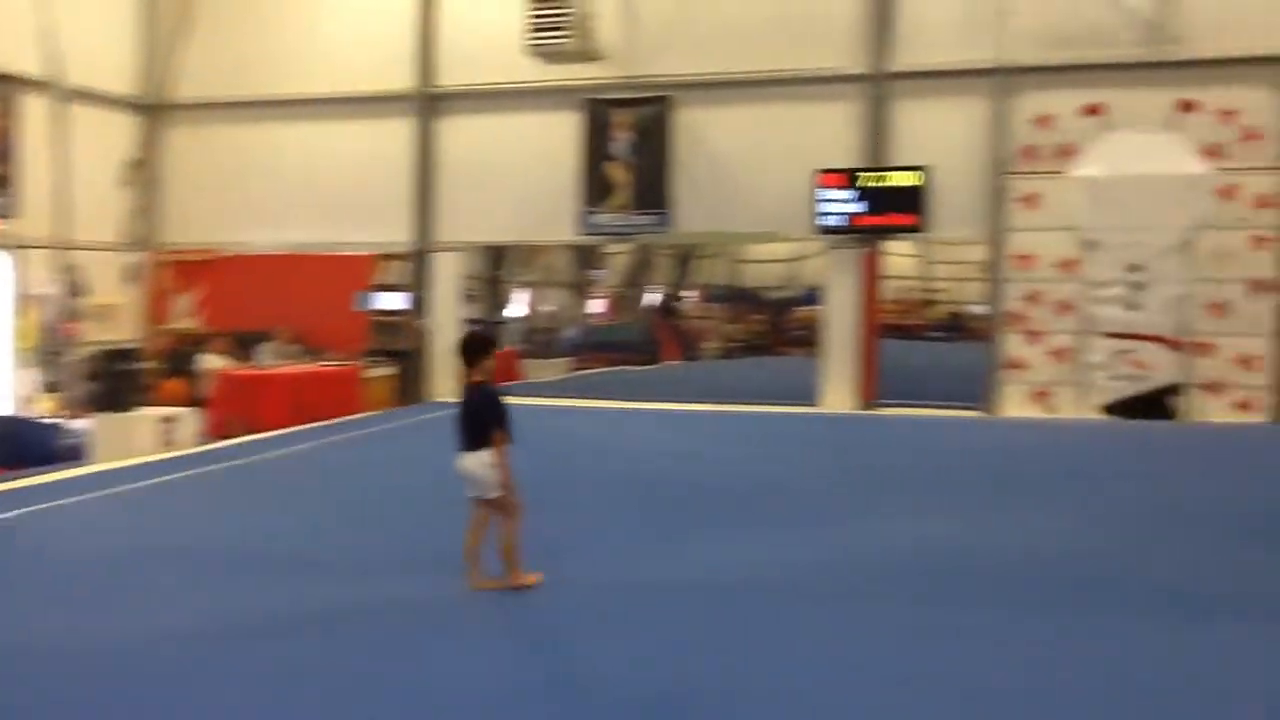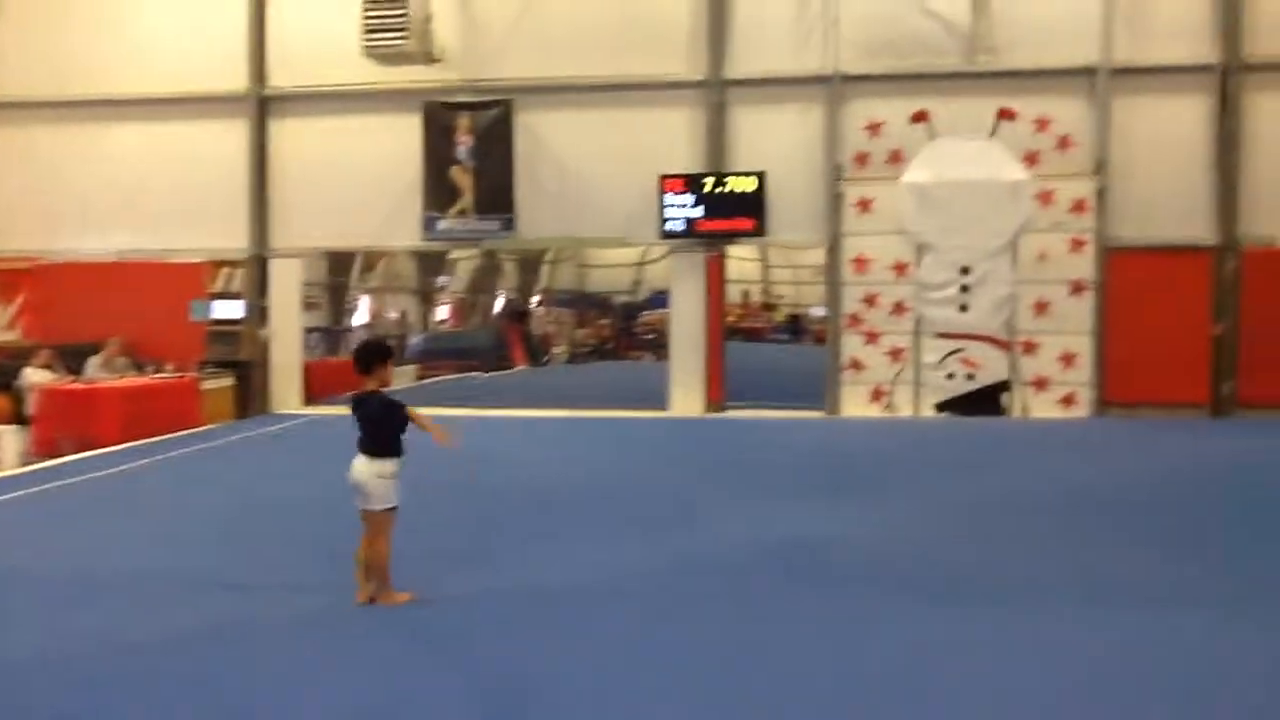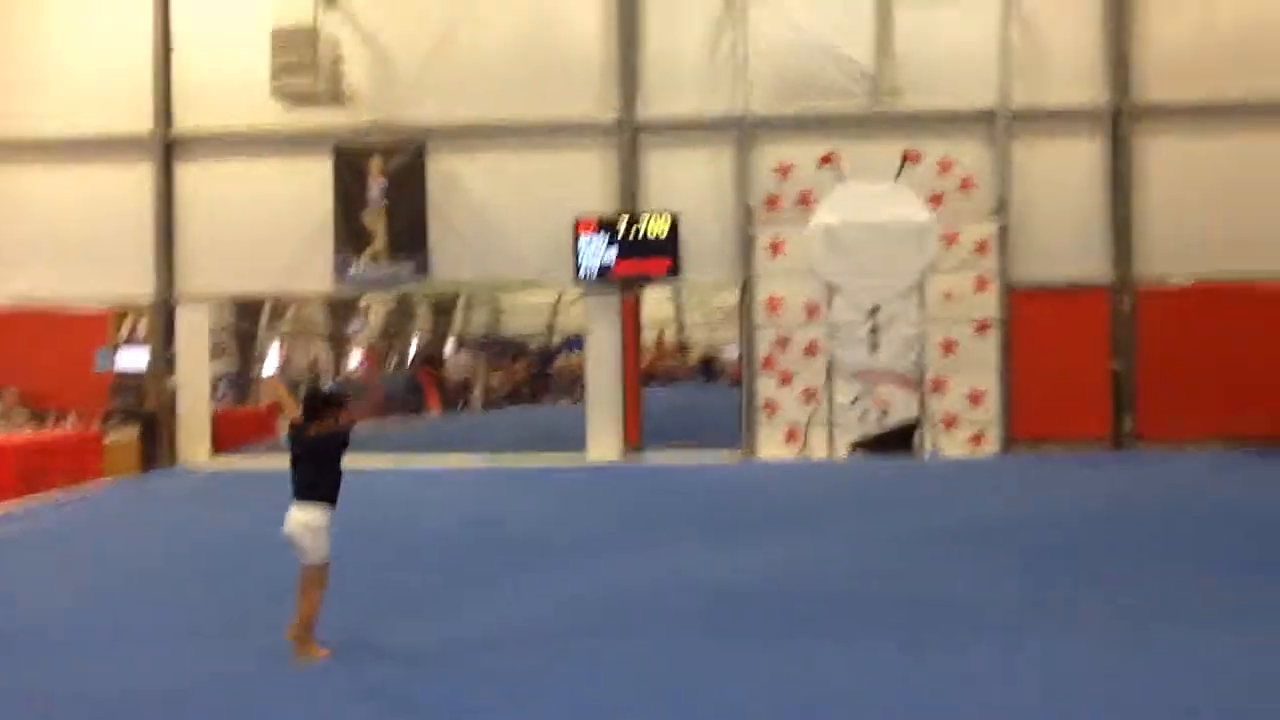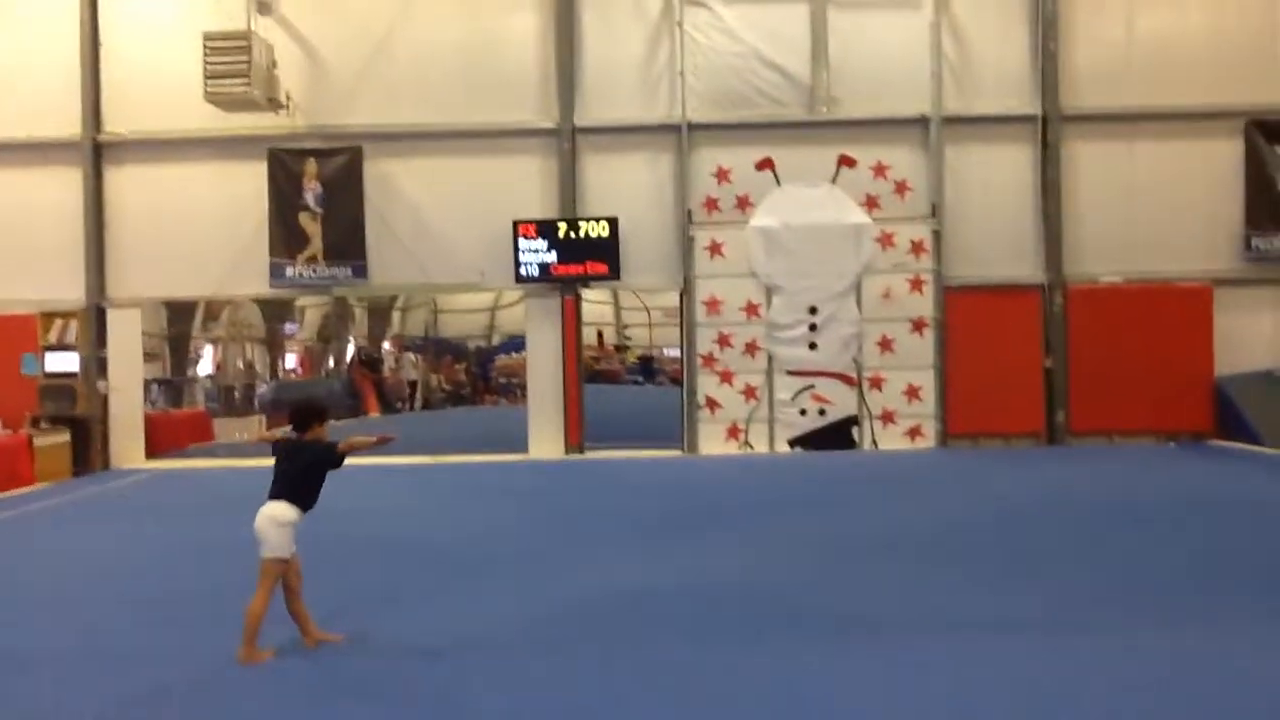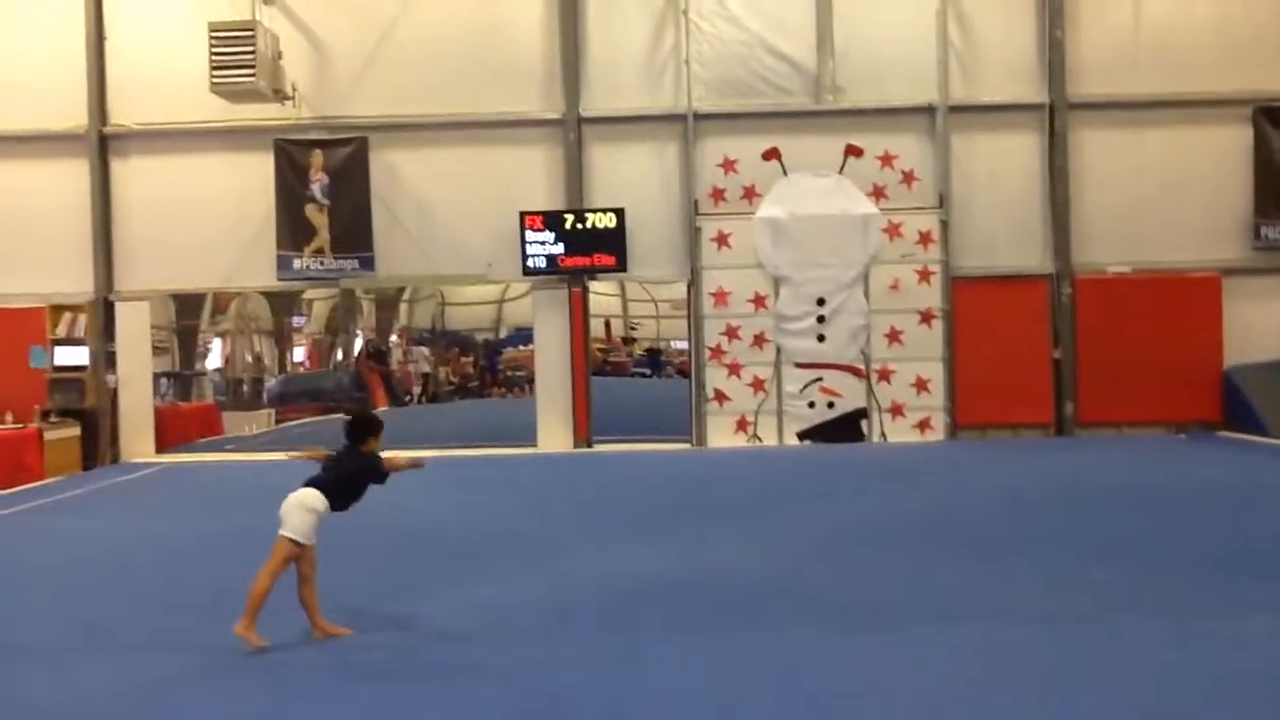
dt=0.4s
person 1, frame 1
left shoulder: (469, 392)
right shoulder: (488, 395)
right elbow: (497, 438)
right wrist: (506, 473)
left hip: (468, 459)
right hip: (485, 461)
left knee: (479, 521)
right knee: (511, 515)
left ankle: (475, 575)
right ankle: (514, 574)
person 1, frame 2
left shoulder: (358, 399)
right shoulder: (386, 404)
right elbow: (412, 415)
right wrist: (435, 430)
left hip: (360, 466)
right hip: (379, 471)
left knee: (369, 535)
right knee: (381, 537)
left ankle: (365, 589)
right ankle: (385, 593)
person 1, frame 3
left shoulder: (299, 436)
right shoulder: (327, 443)
left elbow: (295, 415)
right elbow: (344, 422)
left hip: (297, 515)
right hip: (312, 519)
left knee: (310, 584)
right knee: (312, 588)
left ankle: (298, 632)
right ankle: (304, 646)
person 1, frame 4
left shoulder: (286, 446)
right shoulder: (317, 452)
left elbow: (272, 437)
right elbow: (347, 445)
left wrist: (272, 435)
right wrist: (375, 440)
left hip: (275, 516)
right hip: (280, 519)
left knee: (293, 583)
right knee: (265, 589)
left ankle: (310, 633)
right ankle: (248, 650)
person 1, frame 5
left shoulder: (344, 456)
right shoulder: (366, 462)
left elbow: (321, 455)
right elbow: (389, 464)
left wrist: (305, 455)
right wrist: (409, 463)
left hip: (300, 502)
right hip: (307, 505)
left knee: (307, 573)
right knee: (273, 568)
left ankle: (319, 625)
right ankle: (246, 624)
